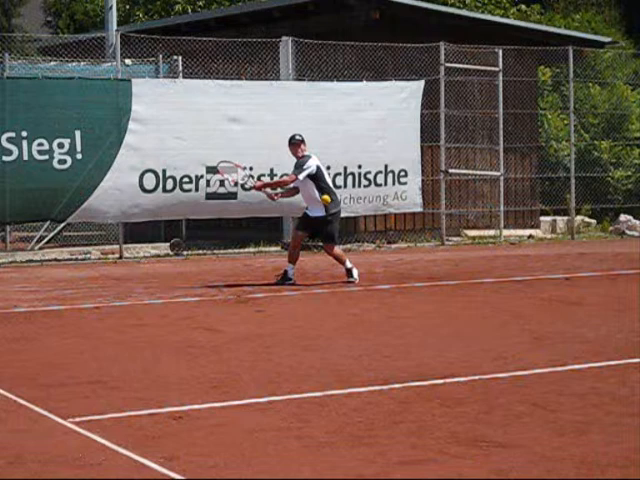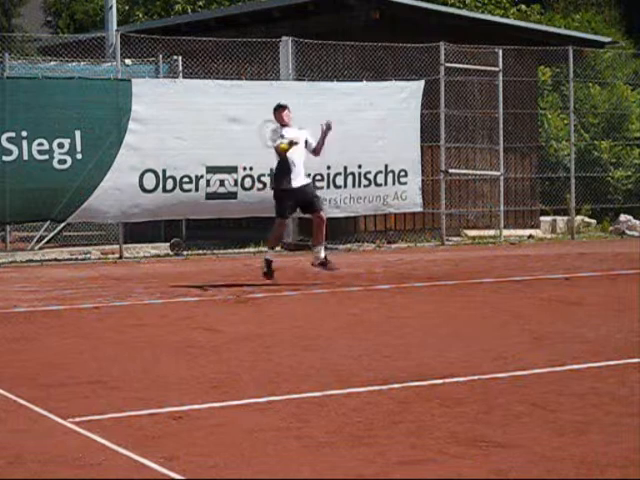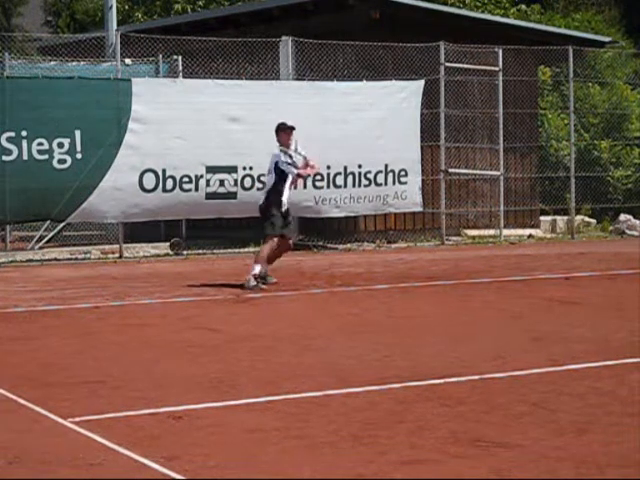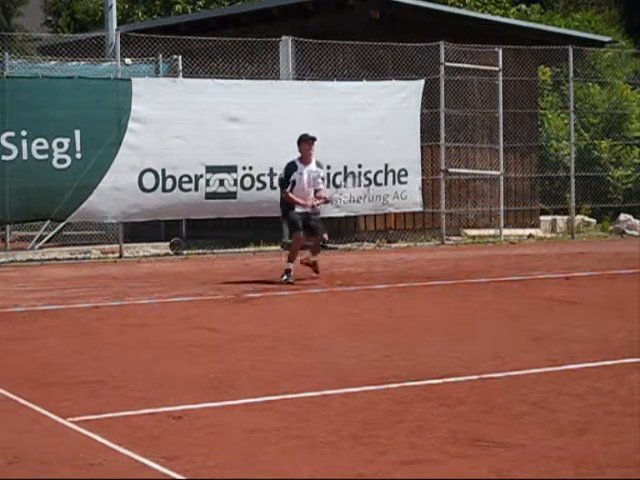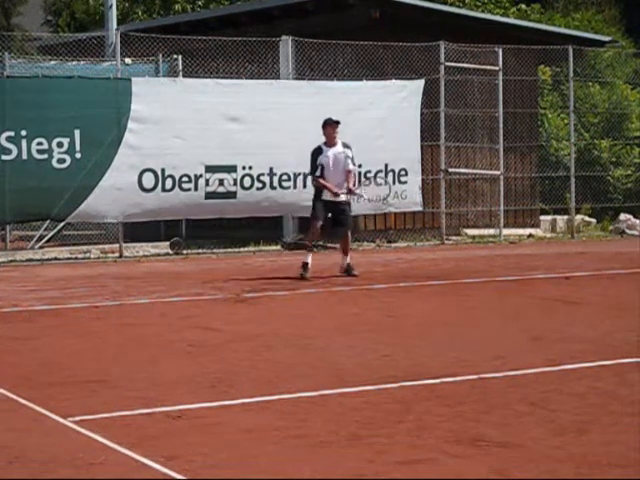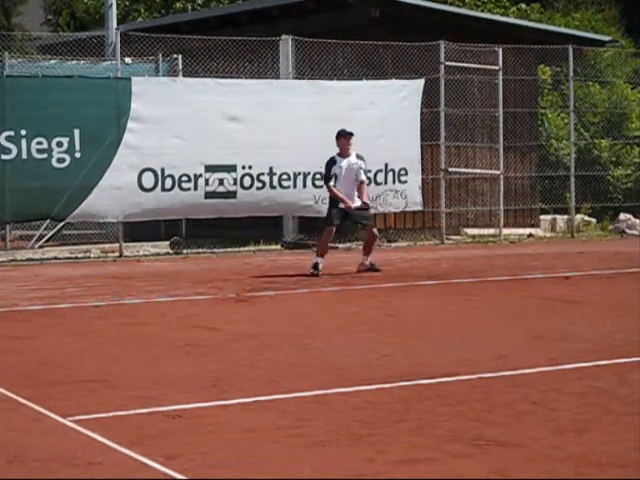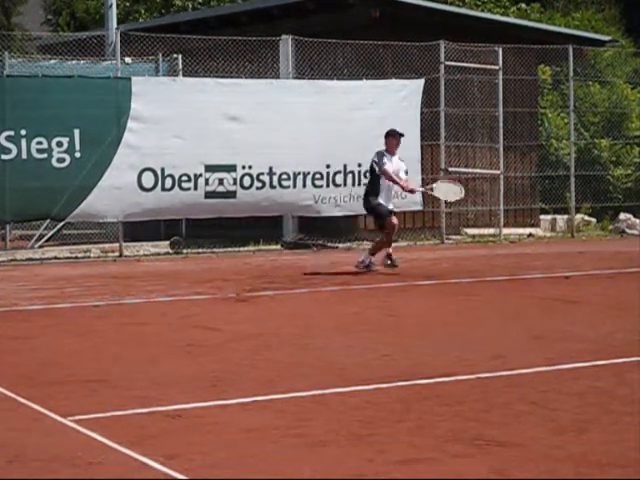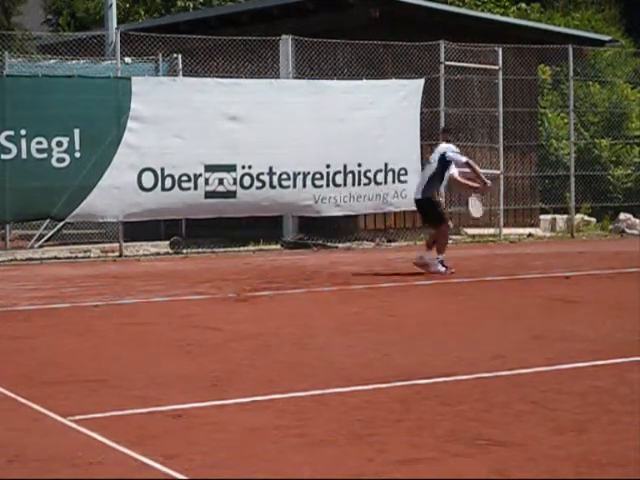
dt=0.4s
person 1, frame 1
left shoulder: (308, 161)
right shoulder: (300, 163)
left elbow: (288, 181)
right elbow: (296, 189)
left wrist: (264, 184)
right wrist: (279, 194)
left hip: (328, 210)
right hip: (312, 211)
left knee: (329, 247)
right knee: (296, 237)
left ankle: (350, 269)
right ankle: (289, 274)
person 1, frame 2
left shoulder: (301, 132)
right shoulder: (277, 132)
left elbow: (316, 152)
right elbow: (280, 149)
left wrist: (324, 133)
right wrist: (289, 142)
left hip: (304, 183)
right hip: (285, 186)
left knee: (320, 217)
right knee: (281, 223)
left ankle: (319, 257)
right ankle: (269, 259)
person 1, frame 3
left shoulder: (289, 154)
right shoulder: (282, 154)
left elbow: (295, 178)
right elbow: (300, 174)
left wrist: (307, 164)
right wrist: (312, 170)
left hip: (281, 207)
right hip: (272, 206)
left knee: (287, 243)
right knee: (272, 241)
left ankle: (261, 272)
right ankle: (252, 277)
person 1, frame 4
left shoulder: (317, 167)
right shoulder: (291, 167)
left elbow: (318, 189)
right elbow: (285, 194)
left wrist: (322, 197)
right wrist: (304, 203)
left hip: (309, 208)
right hip: (290, 208)
left knee: (322, 238)
right knee: (299, 237)
left ankle: (311, 259)
right ankle: (288, 271)
person 1, frame 5
left shoulder: (346, 149)
right shoulder: (317, 152)
left elbow: (350, 171)
right elbow: (316, 179)
left wrist: (350, 186)
right wrist: (331, 189)
left hip: (342, 197)
right hip: (322, 197)
left knee: (346, 231)
right knee: (315, 226)
left ankle: (346, 265)
right ankle: (306, 263)
person 1, frame 6
left shoulder: (359, 159)
right shoulder: (331, 163)
left elbow: (362, 182)
right elbow: (330, 187)
left wrist: (364, 199)
right wrist: (344, 200)
left hip: (358, 205)
right hip: (338, 204)
left knee: (373, 232)
right knee: (329, 231)
left ankle: (366, 263)
right ankle: (317, 264)
person 1, frame 7
left shoulder: (400, 162)
right shoulder: (379, 156)
left elbow: (402, 180)
right elbow: (386, 173)
left wrist: (409, 188)
right wrist: (400, 184)
left hip: (386, 203)
right hip: (373, 200)
left knee: (388, 237)
right knee: (392, 222)
left ankle: (365, 261)
right ankle: (388, 255)
person 1, frame 8
left shoulder: (444, 152)
right shoulder: (448, 149)
left elbow: (453, 176)
right elbow: (470, 164)
left wrist: (474, 186)
right wrist: (484, 181)
left hip: (422, 195)
right hip: (428, 195)
left knee: (440, 228)
right knee: (444, 227)
left ankle: (424, 258)
right ankle: (436, 263)
